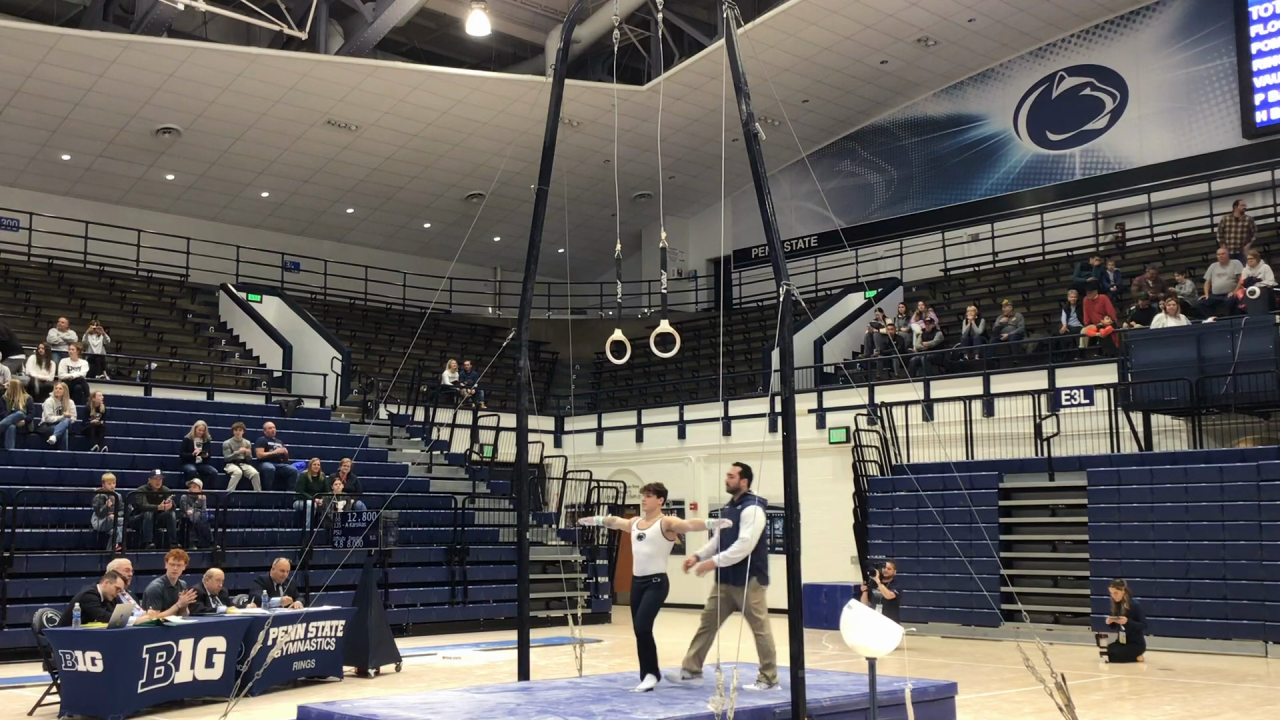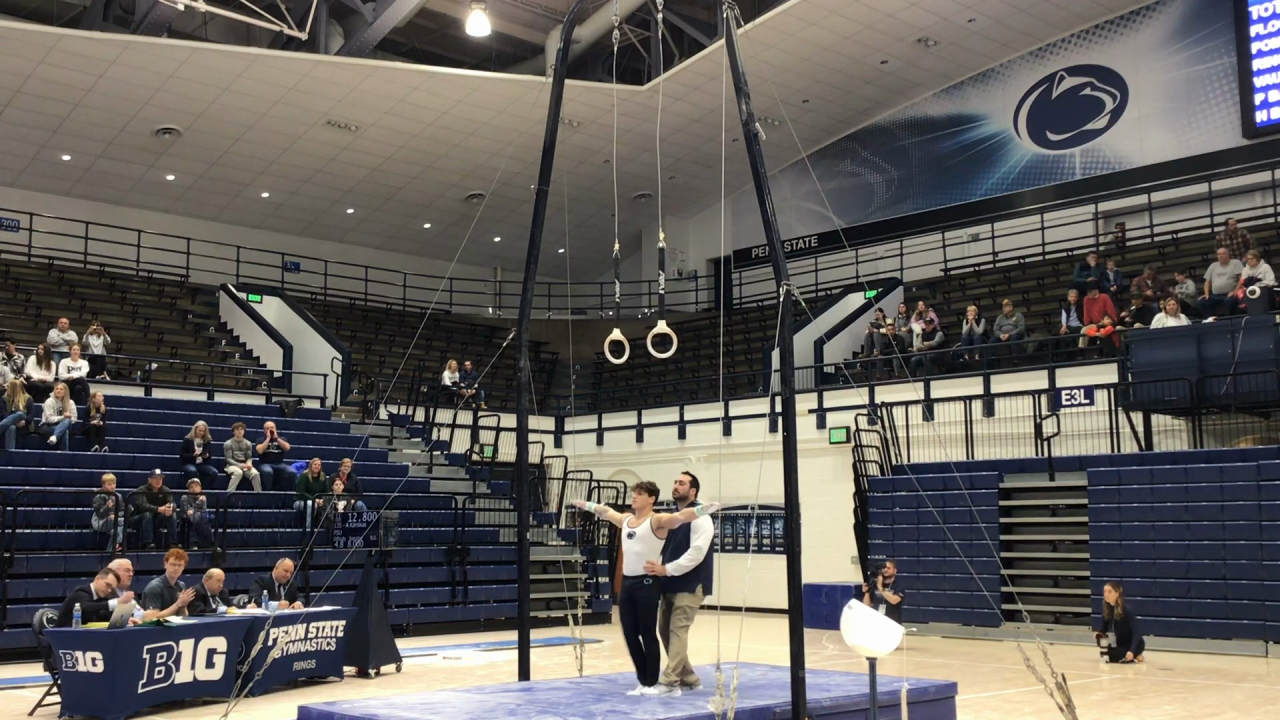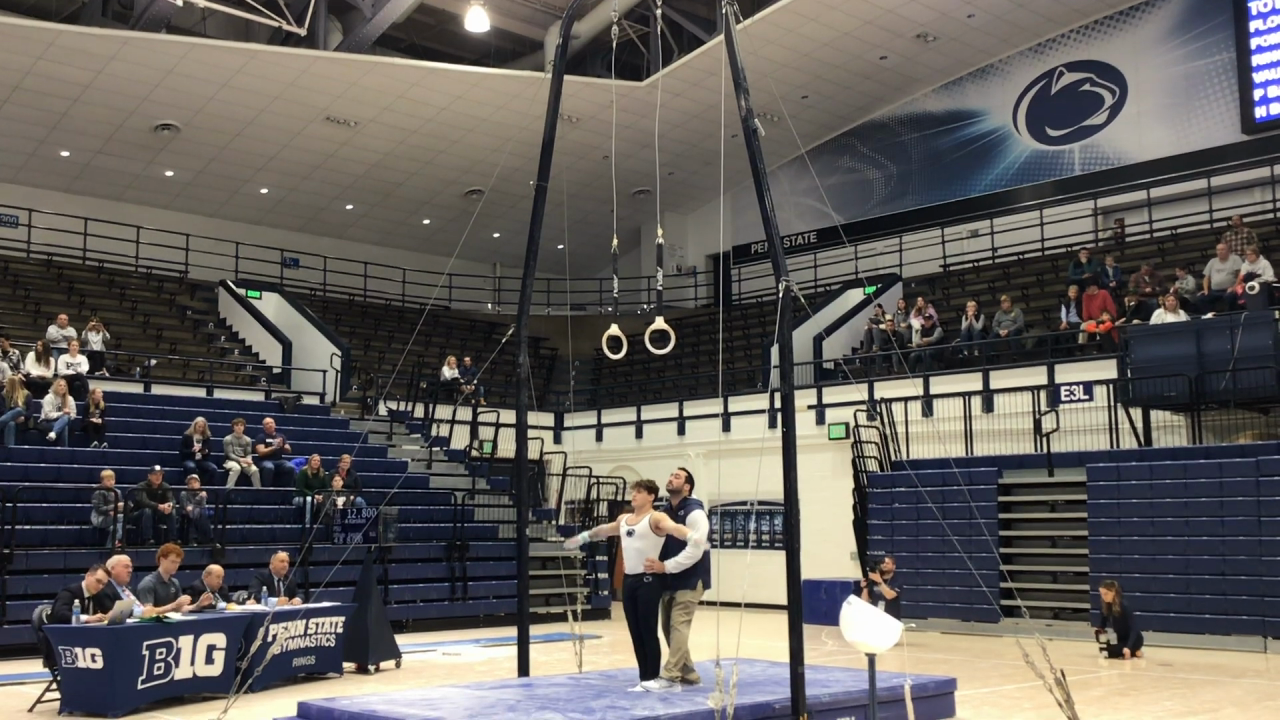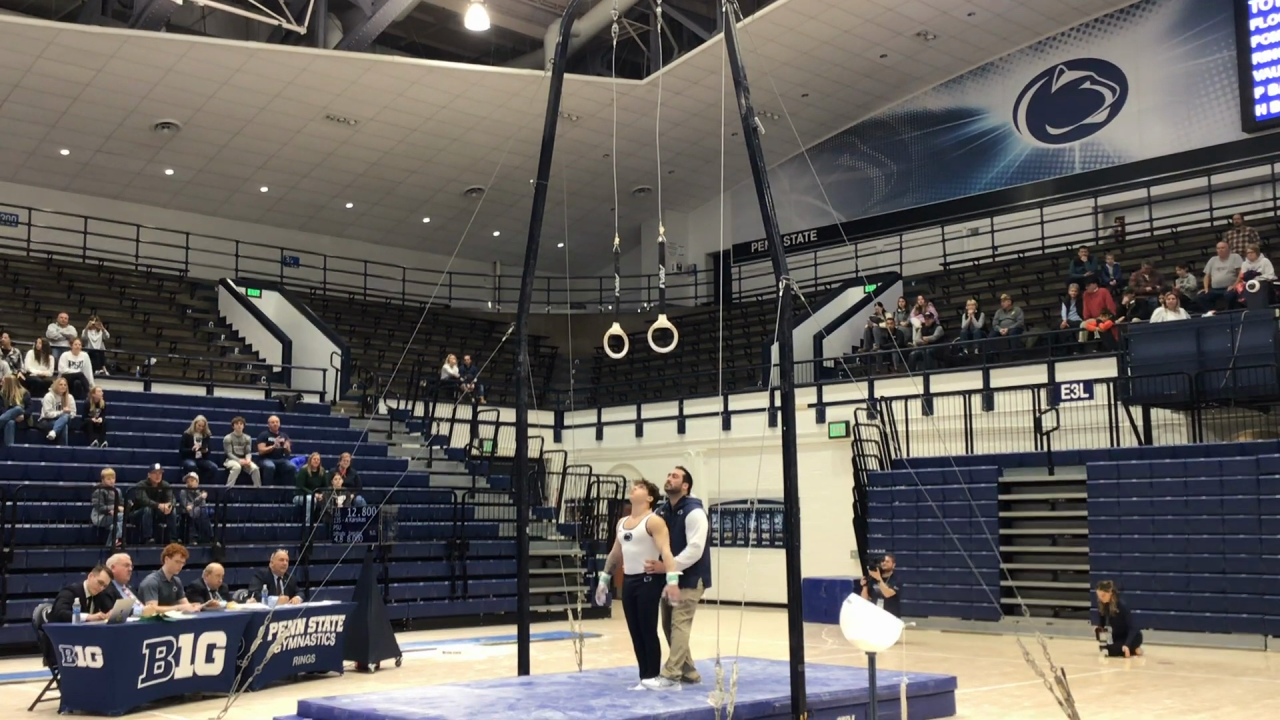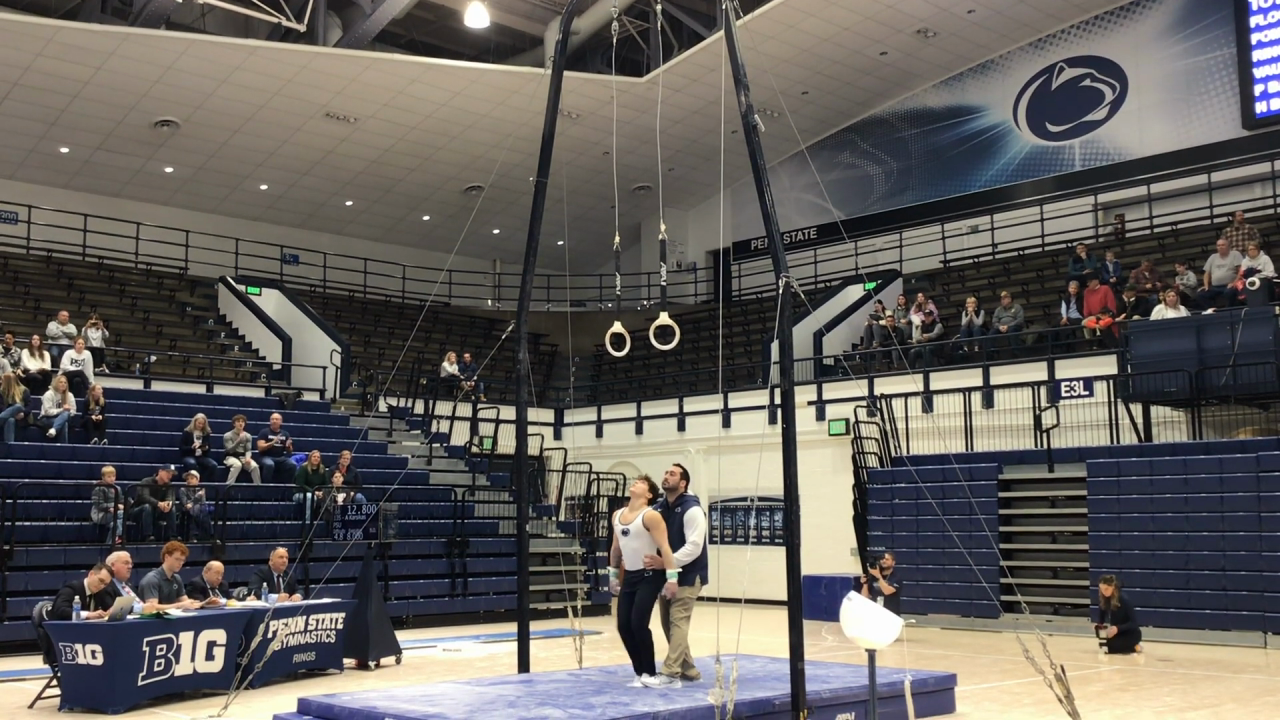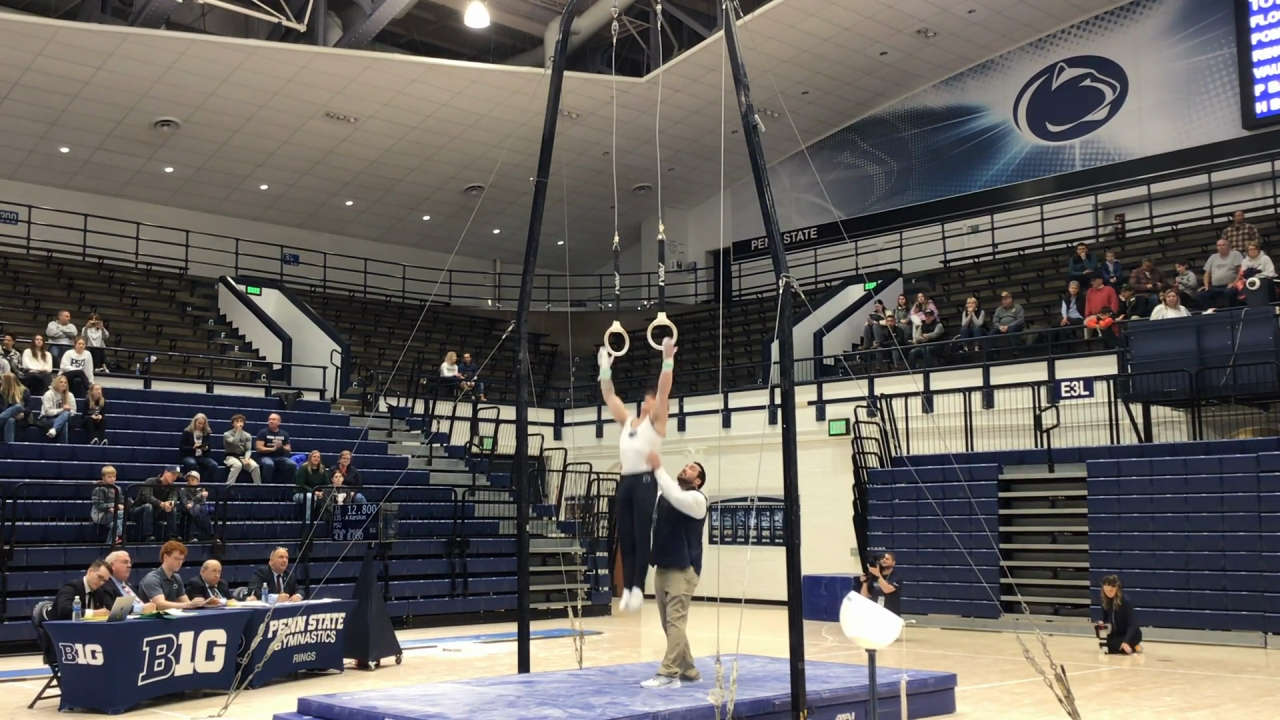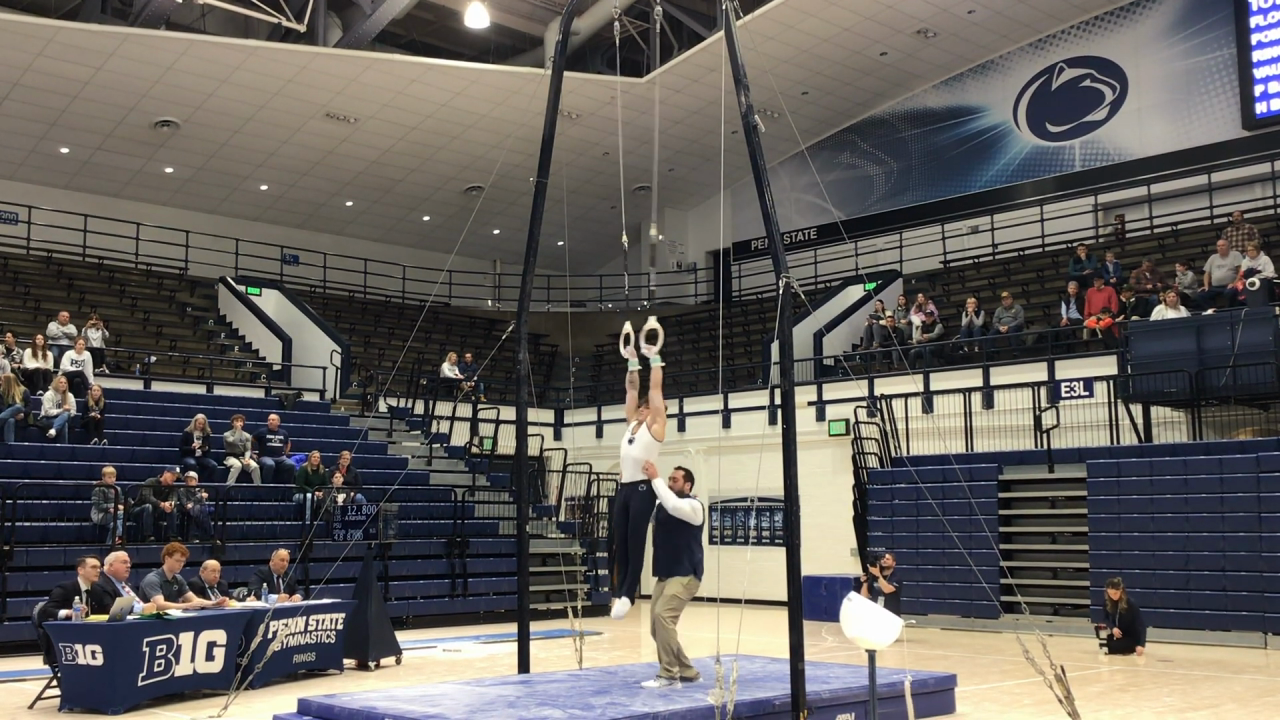
dt=0.7s
person 1, frame 1
left shoulder: (666, 523)
right shoulder: (635, 523)
left elbow: (690, 525)
right elbow: (614, 521)
left wrist: (714, 523)
right wrist: (595, 519)
left hip: (656, 582)
right hip: (637, 582)
left knee: (642, 627)
right knee: (640, 630)
left ankle: (653, 673)
right ankle: (646, 677)
person 1, frame 2
left shoulder: (657, 520)
right shoulder: (625, 519)
left elbow: (680, 516)
right elbow: (606, 511)
left wrist: (703, 509)
right wrist: (587, 505)
left hip: (647, 583)
right hip: (627, 583)
left knee: (648, 635)
right knee: (631, 635)
left ankle: (653, 683)
right ankle: (644, 681)
person 1, frame 3
left shoulder: (656, 518)
right shoulder: (624, 519)
left elbow: (674, 528)
right elbow: (604, 530)
left wrist: (693, 537)
right wrist: (582, 537)
left hip: (648, 580)
right hip: (628, 580)
left knee: (648, 632)
right knee: (635, 633)
left ankle: (653, 679)
right ankle: (644, 679)
person 1, frame 4
left shoulder: (653, 521)
right shoulder: (622, 522)
left elbow: (665, 551)
right elbow: (615, 553)
left wrist: (672, 581)
right wrist: (603, 580)
left hip: (648, 581)
right hip: (629, 581)
left knee: (648, 631)
right knee: (635, 632)
left ankle: (653, 677)
right ankle: (644, 677)
person 1, frame 5
left shoulder: (650, 516)
right shoulder: (618, 515)
left elbow: (665, 548)
right elbow: (615, 547)
left wrist: (671, 577)
right wrist: (613, 574)
left hip: (649, 577)
right hip: (629, 578)
left knee: (638, 626)
right knee: (623, 627)
left ankle: (649, 673)
right ankle: (642, 672)
person 1, frame 6
left shoulder: (657, 420)
right shoulder: (627, 420)
left elbow: (663, 390)
right elbow: (609, 396)
left wrist: (668, 360)
right wrist: (605, 368)
left hip: (645, 481)
right hip: (625, 482)
left knee: (641, 533)
right knee: (625, 537)
left ankle: (638, 586)
right ankle: (629, 586)
person 1, frame 7
left shoulder: (654, 425)
right shoulder: (632, 423)
left elbow: (656, 389)
right elbow: (632, 389)
left wrist: (654, 358)
right wrist: (632, 361)
left hip: (643, 490)
right hip: (624, 491)
left knee: (635, 543)
right knee: (620, 544)
left ankle: (628, 594)
right ankle: (619, 594)
person 2, frame 1
left shoulder: (752, 509)
right shoulder: (729, 507)
left elbow: (745, 545)
right elbow: (718, 539)
left wrist: (714, 562)
right wrist: (699, 556)
left hip: (749, 578)
right hip: (728, 578)
left knee: (758, 626)
right knee: (708, 621)
left ankle: (769, 679)
right ankle: (691, 669)
person 2, frame 2
left shoulder: (700, 518)
left elbow: (696, 554)
right elbow: (659, 548)
left wrist: (666, 569)
left hip: (691, 585)
right hip: (670, 585)
left knee: (678, 630)
right knee: (666, 631)
left ankle: (669, 683)
right ankle: (688, 679)
person 2, frame 3
left shoulder: (694, 513)
right shoulder: (664, 513)
left elbow: (694, 551)
left wrist: (664, 566)
right wrist: (646, 561)
left hip: (689, 580)
right hip: (669, 581)
left knee: (678, 626)
right knee: (669, 627)
left ankle: (670, 677)
right ankle: (688, 674)
person 2, frame 4
left shoulder: (694, 512)
right shoulder: (662, 511)
left elbow: (695, 550)
right wrist: (649, 562)
left hip: (689, 579)
left knee: (679, 626)
right knee: (669, 626)
left ankle: (671, 676)
right ankle: (688, 672)
person 2, frame 5
left shoulder: (691, 510)
right shoulder: (659, 508)
left elbow: (694, 547)
left wrist: (664, 562)
right wrist: (643, 557)
left hip: (687, 576)
left knee: (678, 623)
right knee: (669, 624)
left ankle: (670, 674)
right ankle: (688, 670)
person 2, frame 6
left shoulder: (695, 499)
right shoulder: (664, 495)
left elbow: (678, 497)
left wrist: (658, 469)
left hip: (683, 569)
right hip: (662, 567)
left knee: (675, 621)
right knee: (670, 623)
left ankle: (668, 674)
right ankle: (688, 670)
person 2, frame 7
left shoulder: (692, 505)
right shoulder: (661, 507)
left elbow: (675, 506)
left wrist: (655, 479)
left hip: (685, 576)
right hip: (664, 575)
left knee: (663, 617)
right knee: (658, 626)
left ankle: (669, 675)
right ankle: (687, 671)
